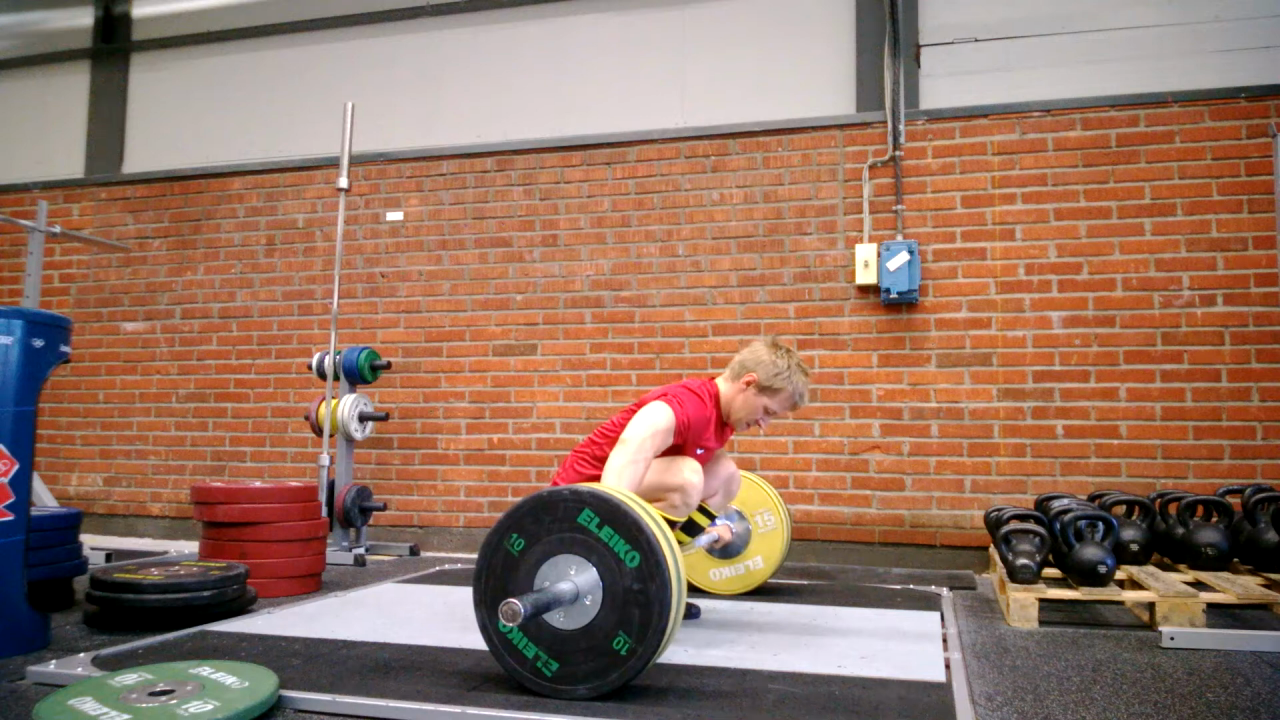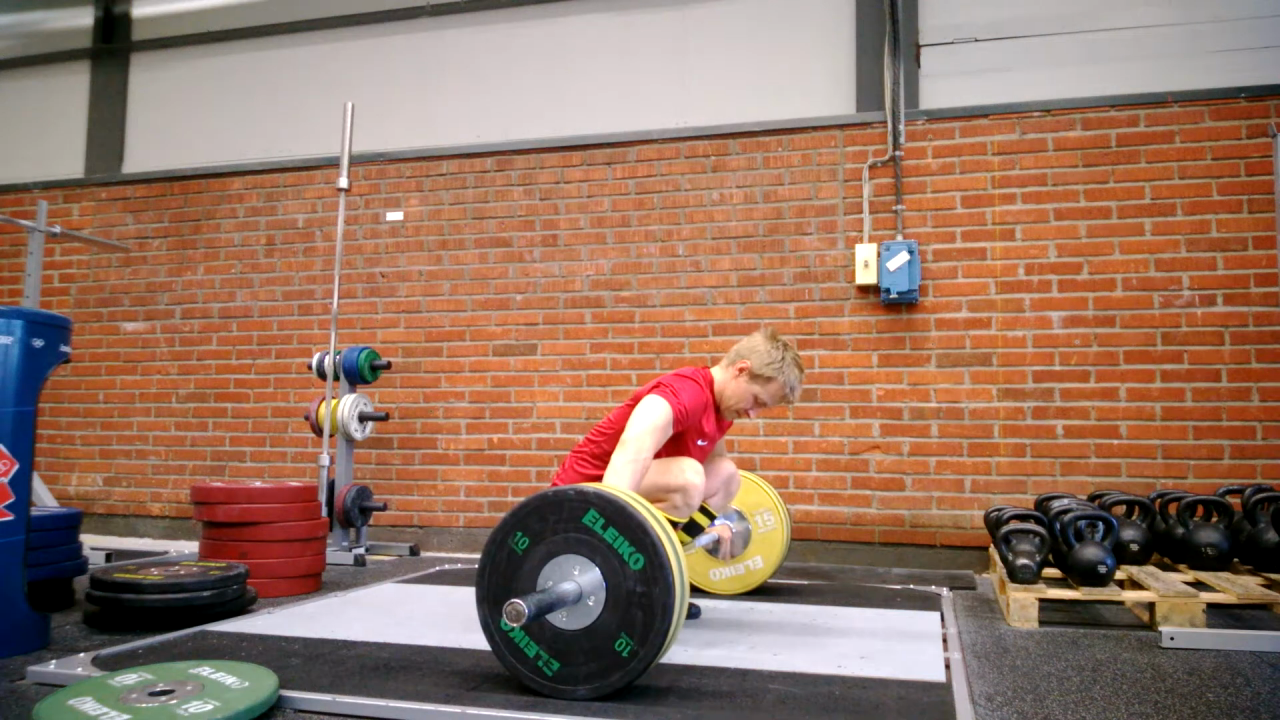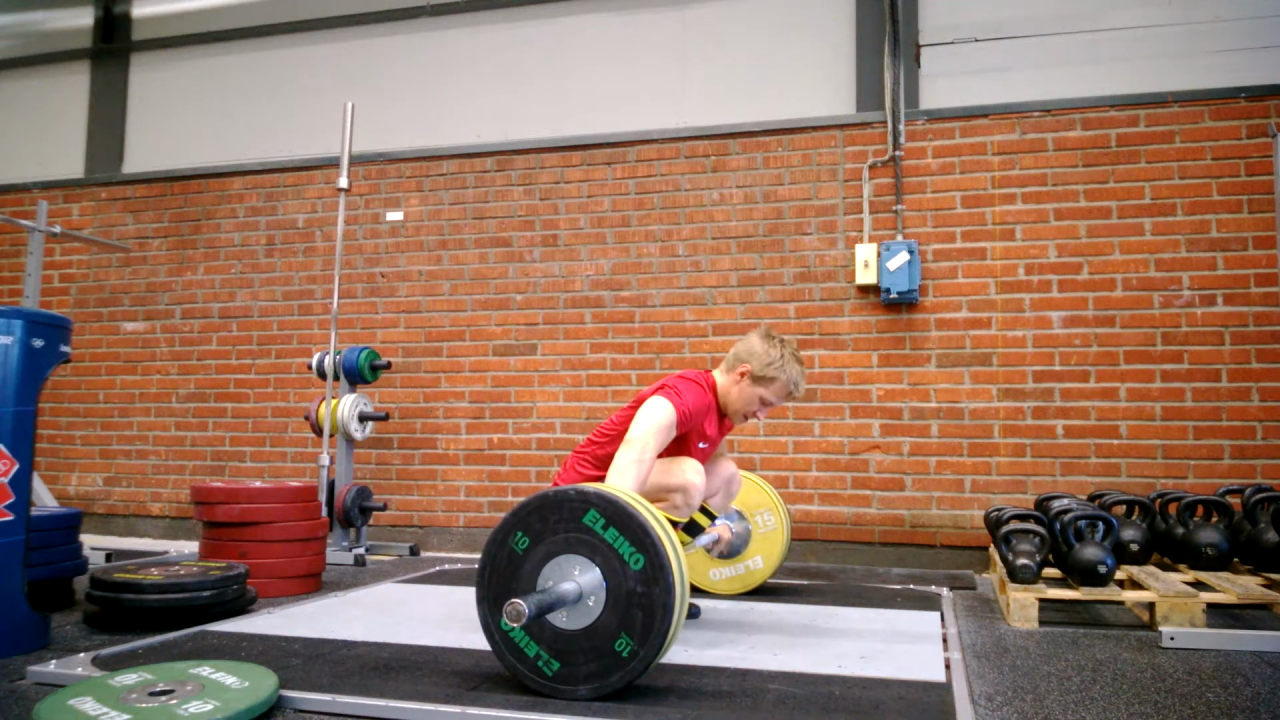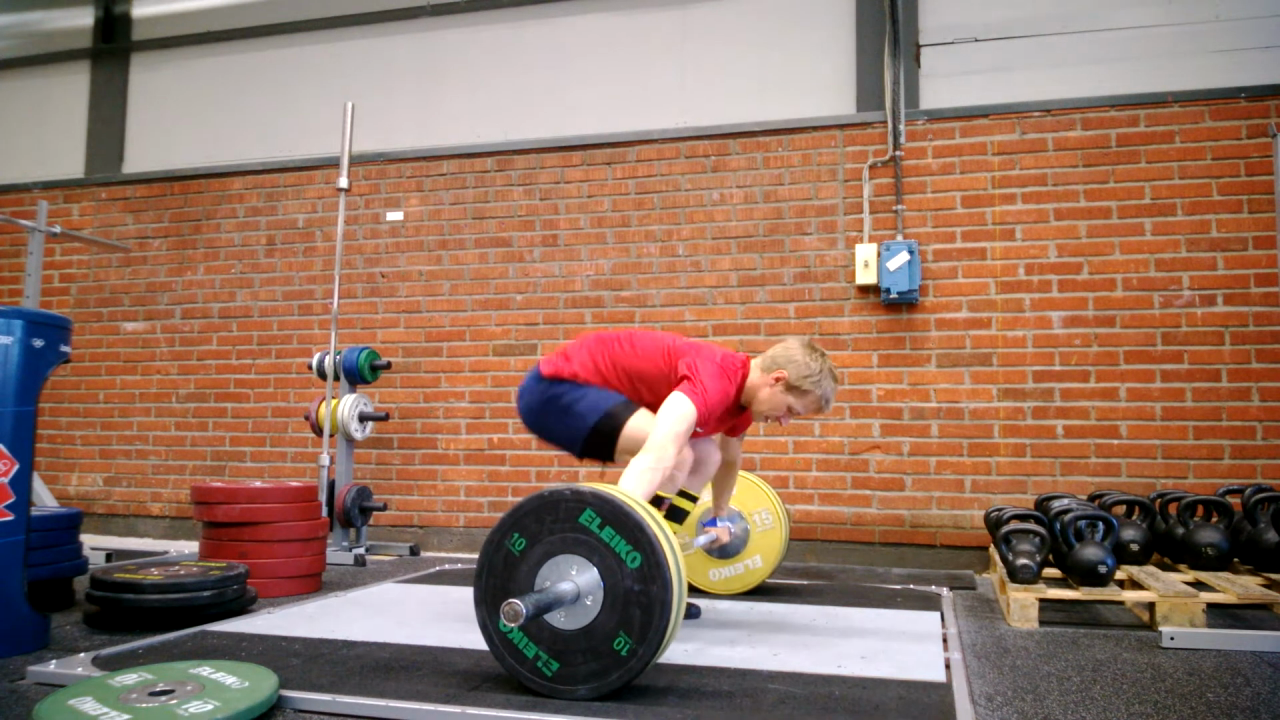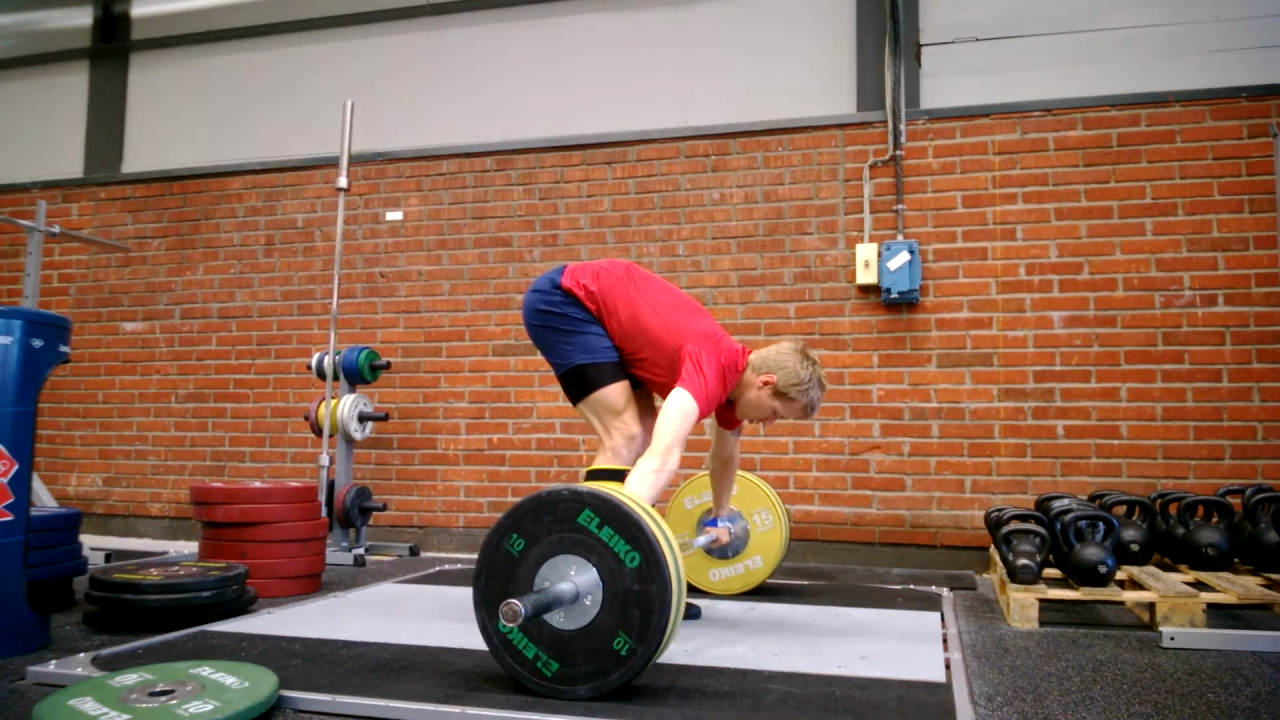
dt=1s
person 1, frame 1
left shoulder: (721, 407)
right shoulder: (691, 403)
left elbow: (711, 458)
right elbow: (630, 448)
left wrist: (710, 521)
left knee: (726, 474)
right knee: (685, 476)
person 1, frame 2
left shoulder: (722, 400)
right shoulder: (685, 393)
left elbow: (713, 458)
right elbow: (631, 452)
left wrist: (711, 521)
left knee: (726, 474)
right knee: (687, 477)
person 1, frame 3
left shoulder: (721, 402)
right shoulder: (687, 395)
left elbow: (714, 458)
right elbow: (633, 455)
left wrist: (712, 521)
left knee: (727, 475)
right knee: (687, 477)
person 1, frame 4
left shoulder: (742, 392)
right shoulder: (713, 382)
left elbow: (729, 459)
right elbow: (655, 456)
left wrist: (718, 518)
left hip: (586, 386)
right hip: (555, 387)
left knee: (704, 456)
right knee: (674, 457)
person 1, frame 5
left shoulder: (737, 376)
right shoulder: (711, 375)
left elbow: (725, 453)
right elbow: (663, 458)
left wrist: (719, 517)
left hip: (591, 306)
right hip: (564, 300)
left knee: (646, 435)
right knee: (625, 436)
